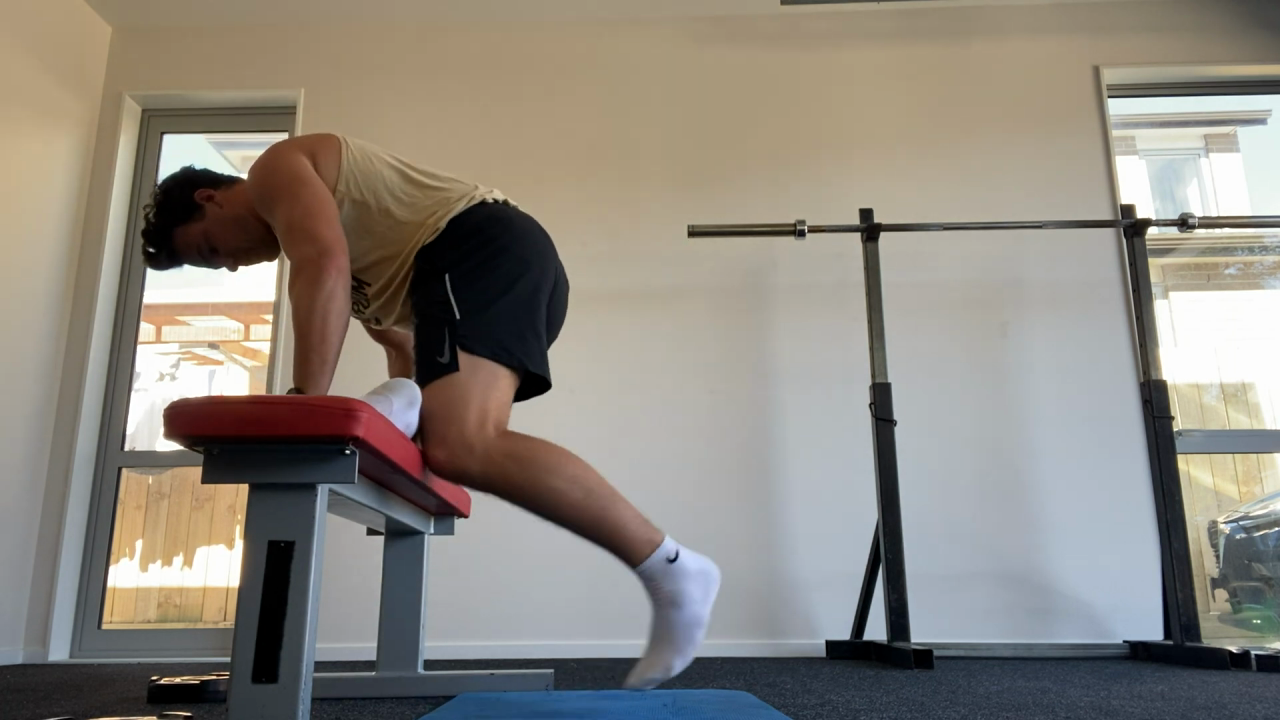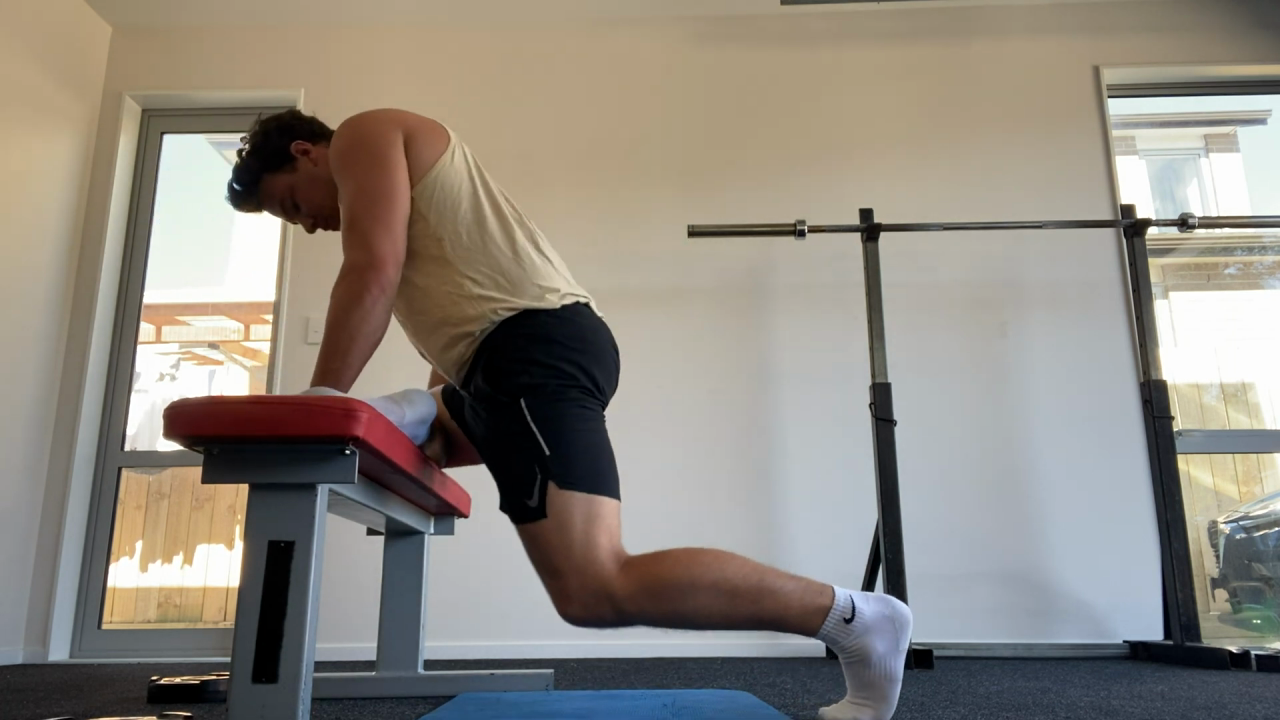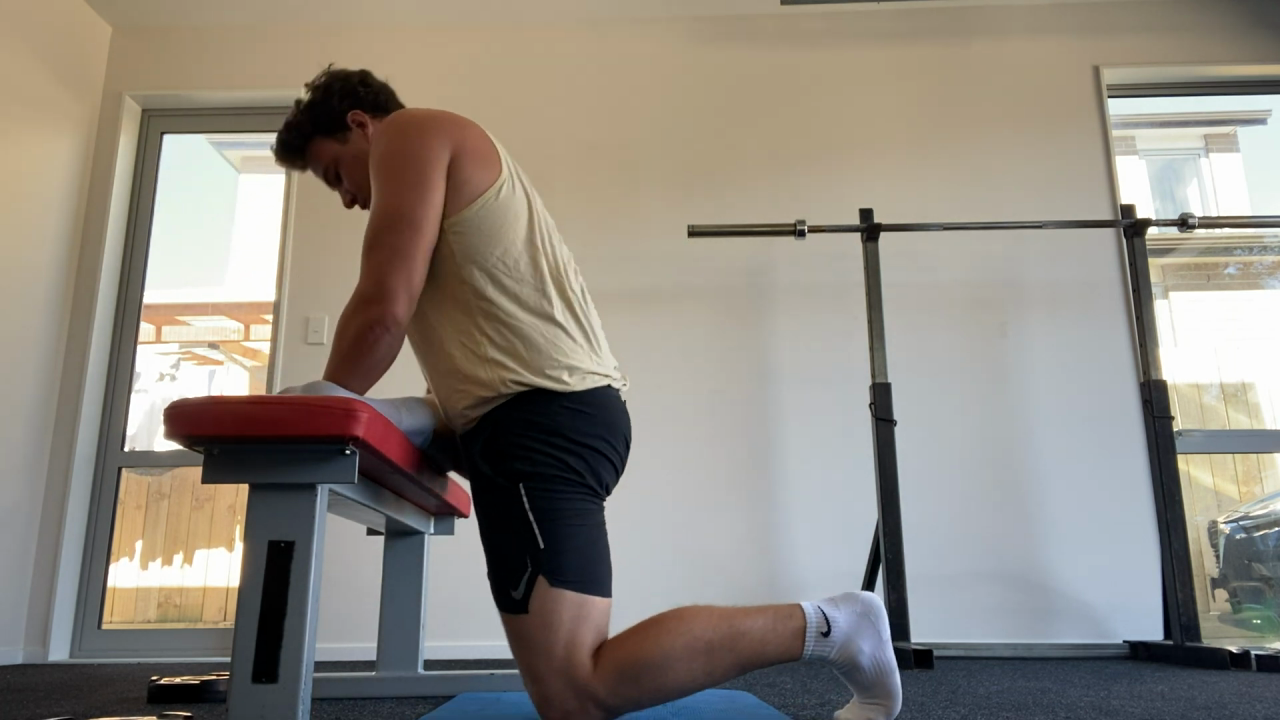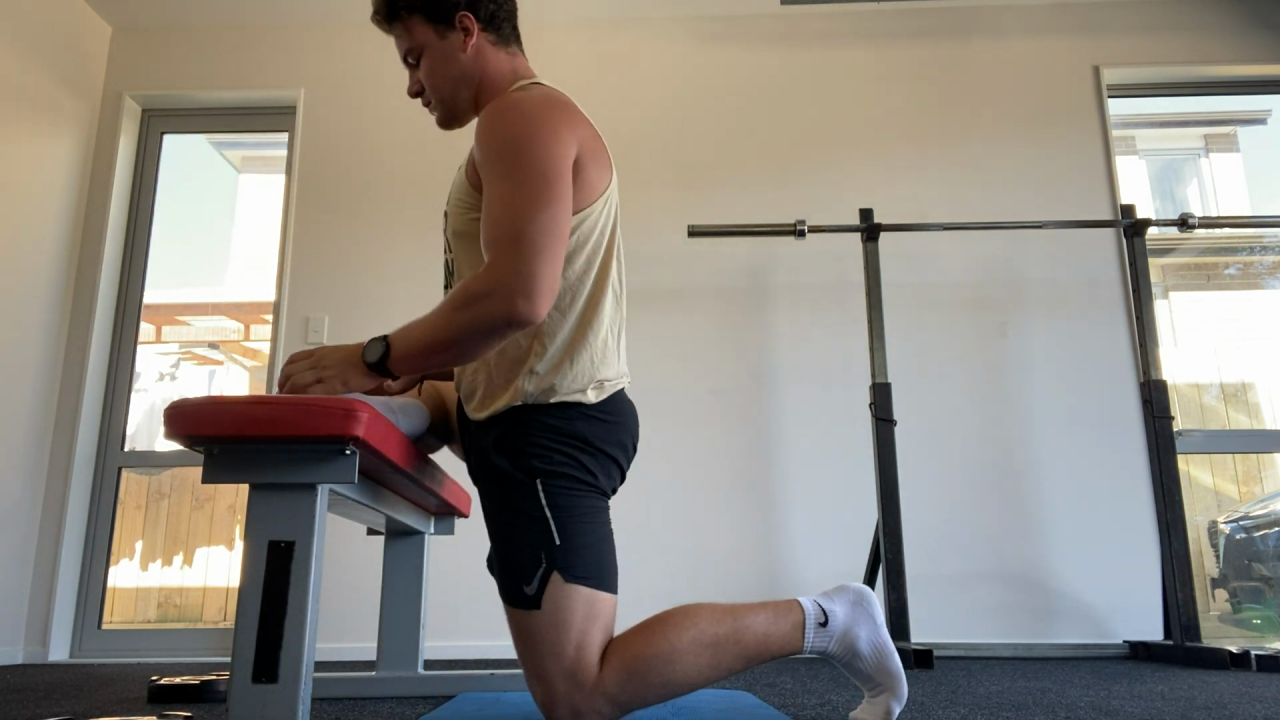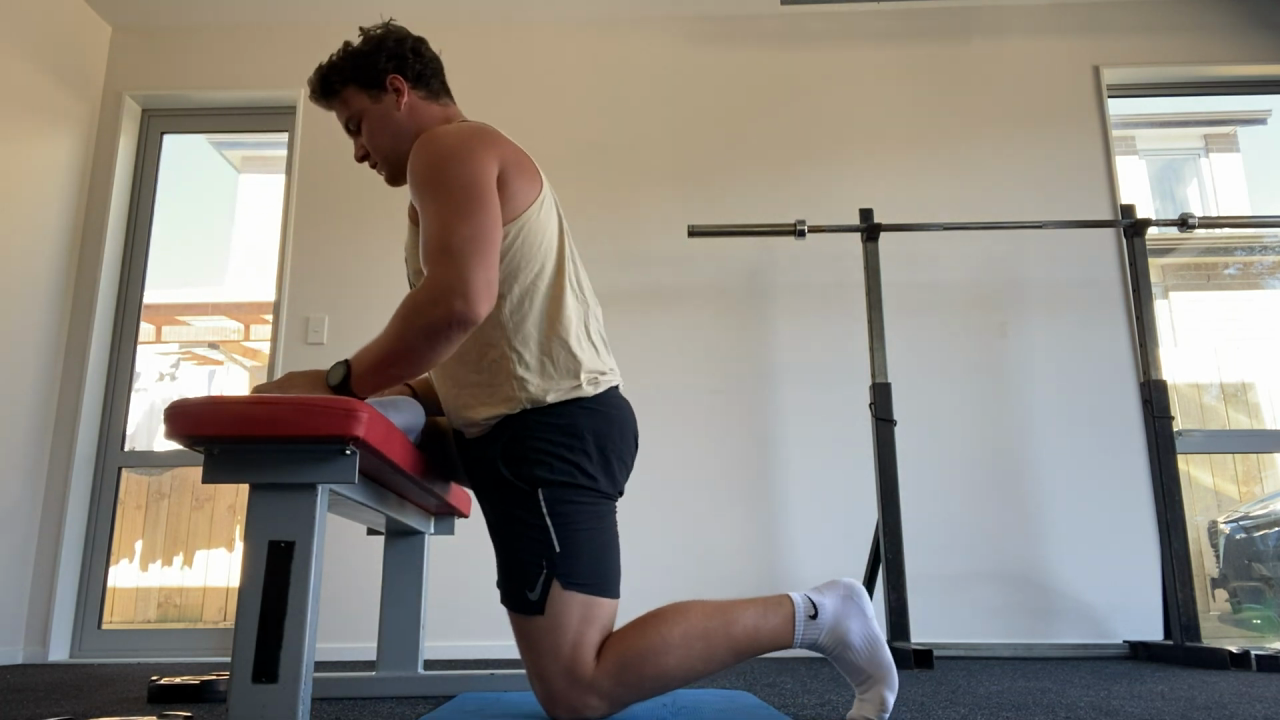
dt=0.7s
person 1, frame 1
left shoulder: (278, 170)
left elbow: (323, 265)
right elbow: (403, 342)
left wrist: (308, 406)
left hip: (483, 251)
right hip: (518, 265)
left knee: (463, 446)
left ankle: (671, 571)
person 1, frame 2
left shoulder: (365, 135)
right shoulder: (402, 177)
left elbow: (372, 273)
right elbow: (458, 313)
left wrist: (320, 405)
right wrist: (418, 428)
left hip: (534, 348)
right hip: (513, 356)
left knee: (594, 589)
right knee: (418, 442)
left ankle: (854, 618)
person 1, frame 3
left shoulder: (412, 134)
right shoulder: (458, 171)
left elbow: (383, 306)
left hip: (543, 422)
right hip: (554, 412)
left ankle: (827, 626)
person 1, frame 4
left shoulder: (524, 117)
right shoulder: (525, 126)
left elbow: (517, 297)
left wrist: (375, 362)
right wrist: (405, 367)
left hip: (547, 426)
right hip: (536, 415)
left ankle: (821, 620)
person 1, frame 5
left shoulder: (449, 147)
right shoulder: (479, 162)
left elbow: (459, 302)
left wrist: (342, 383)
right wrist: (395, 396)
left hip: (550, 430)
right hip: (549, 425)
left ankle: (813, 615)
